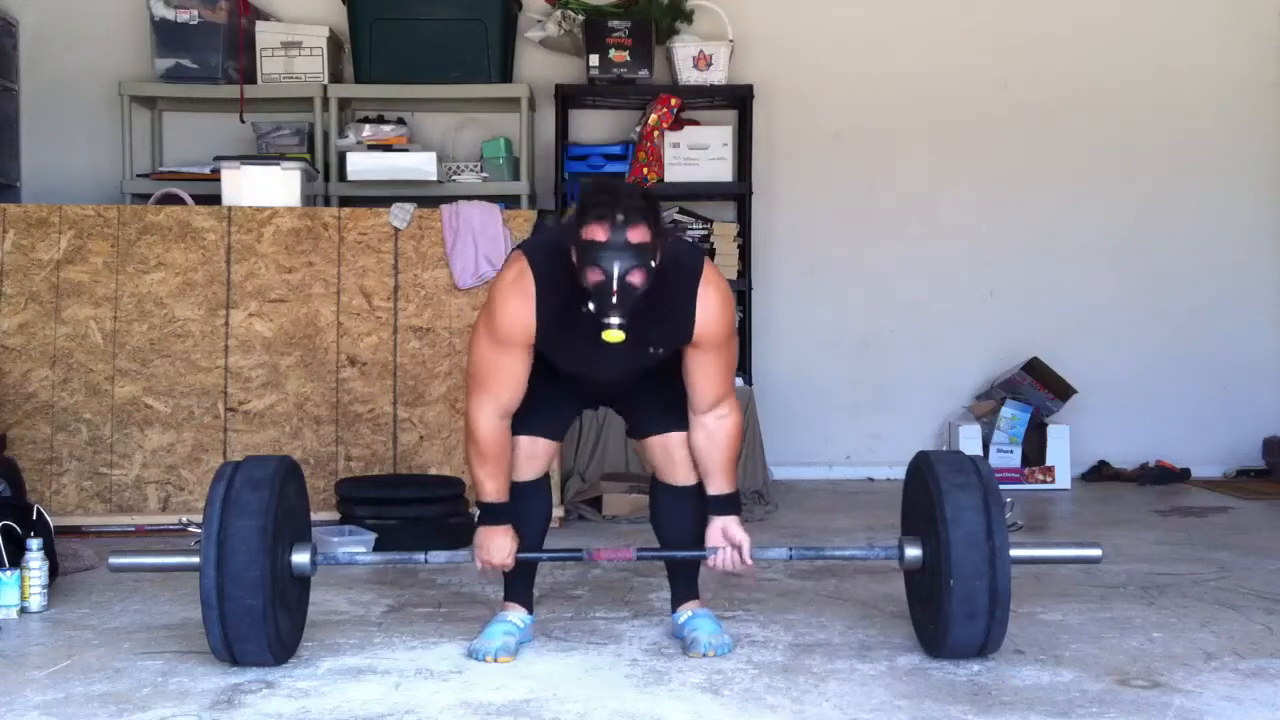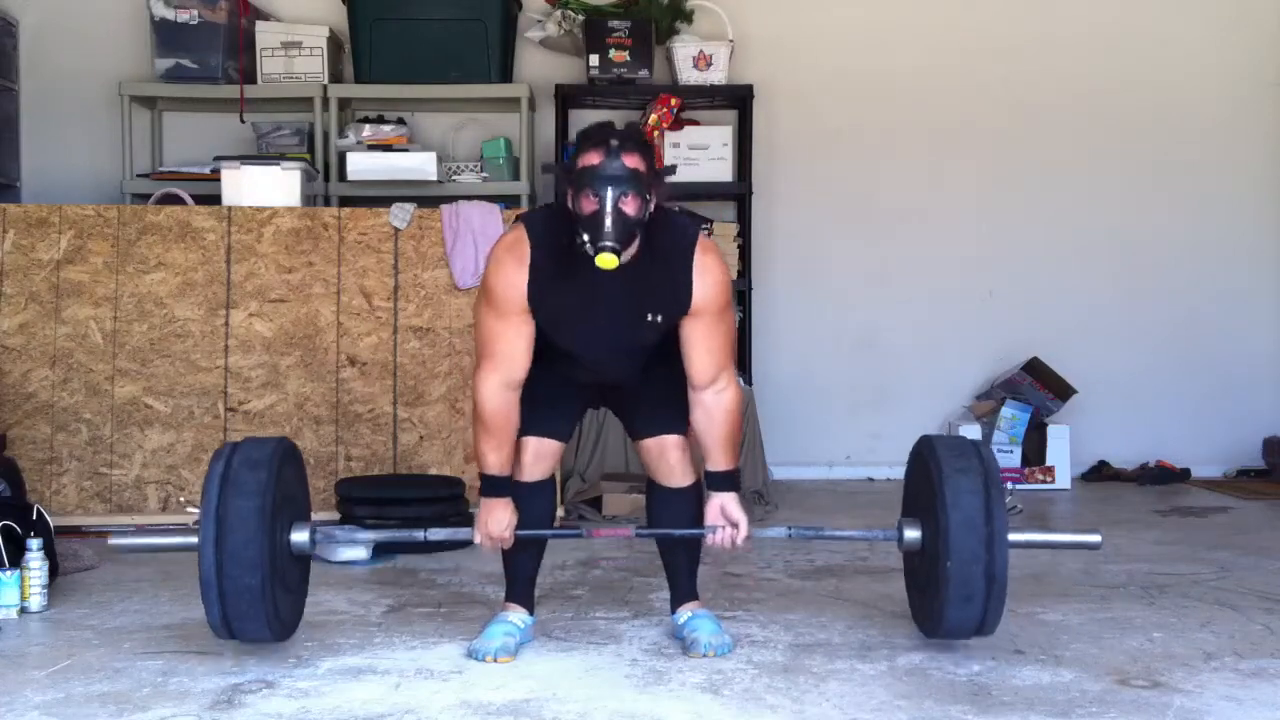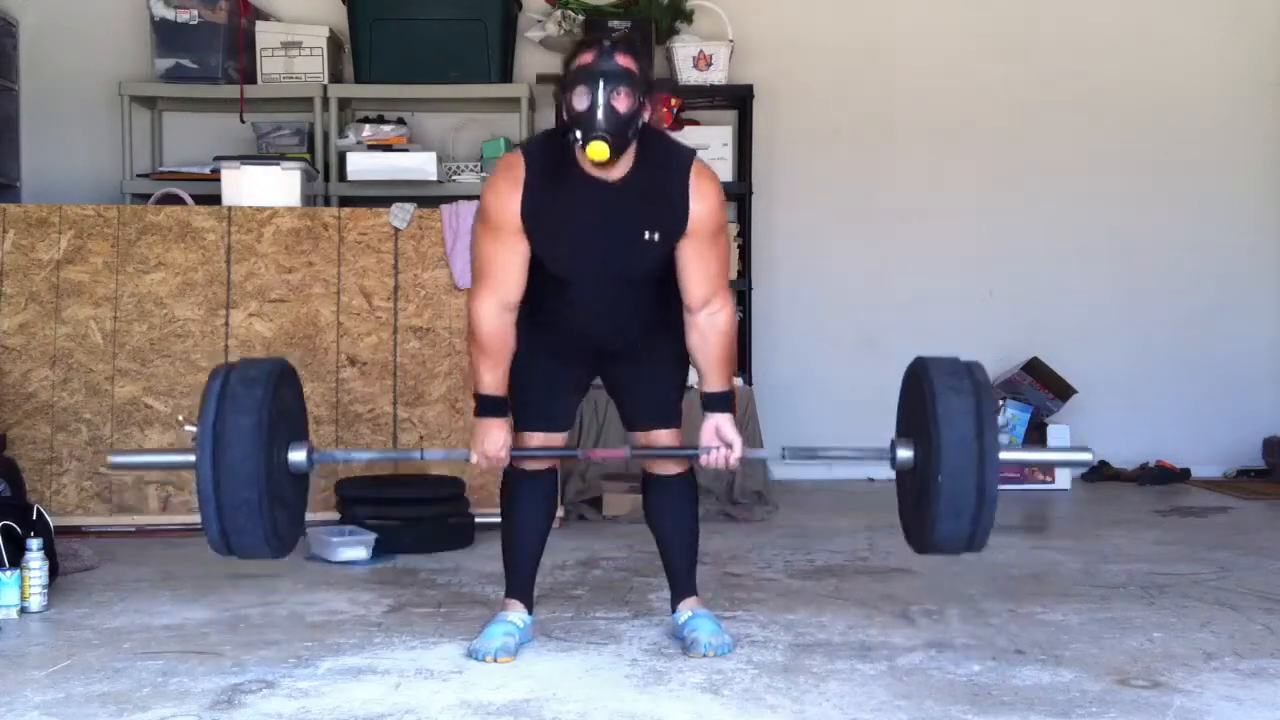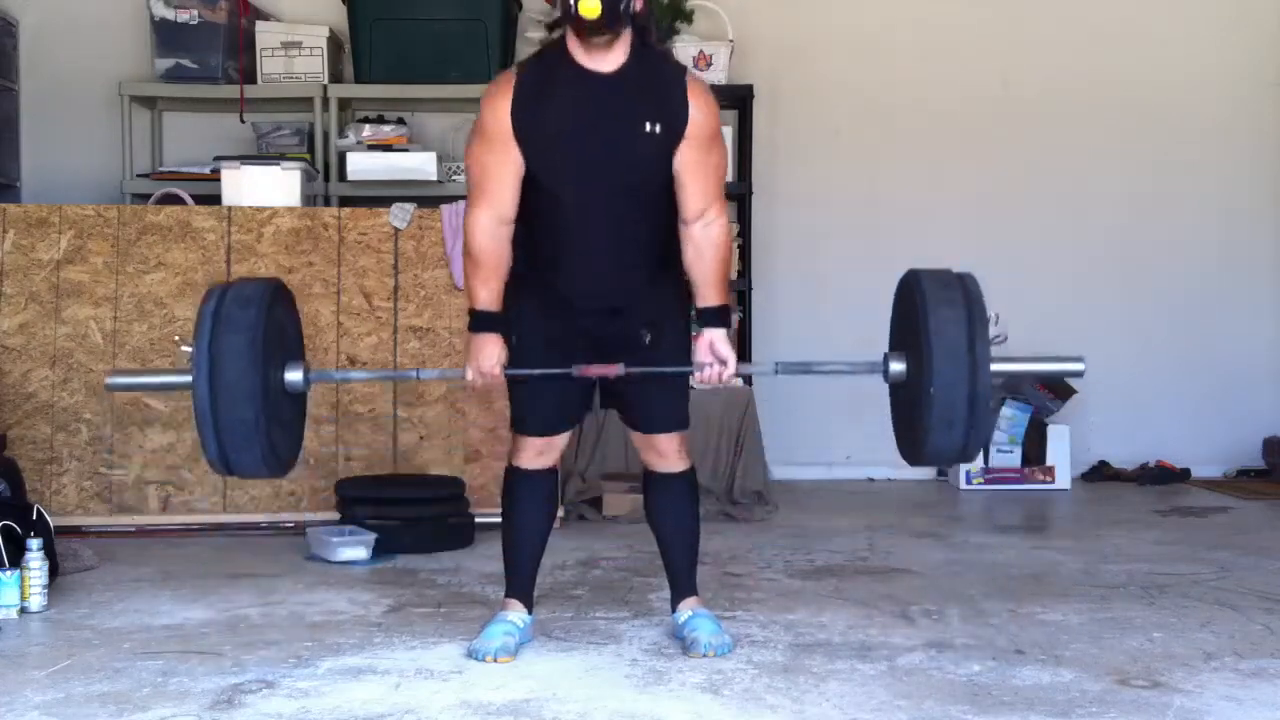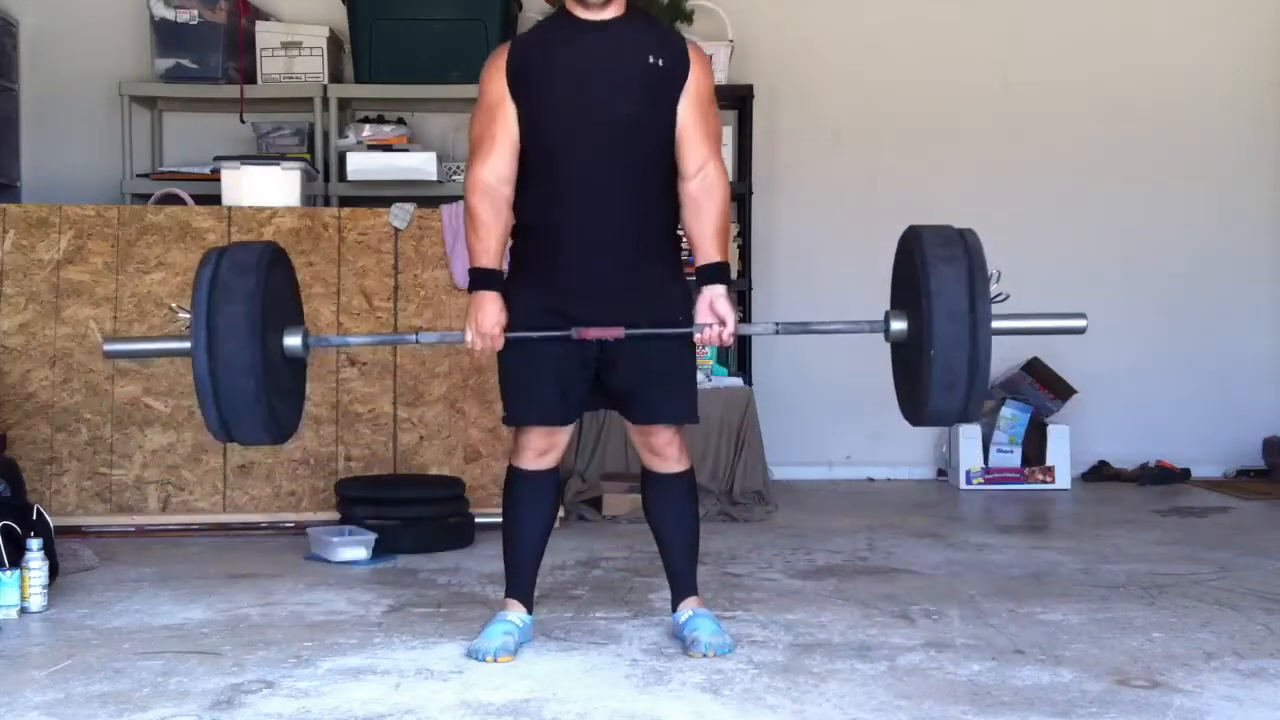
dt=0.2s
person 1, frame 1
left shoulder: (701, 292)
right shoulder: (523, 288)
left elbow: (713, 410)
right elbow: (490, 411)
left wrist: (723, 509)
right wrist: (493, 517)
right hip: (552, 369)
left knee: (678, 460)
right knee: (524, 457)
left ankle: (688, 606)
right ankle: (516, 609)
person 1, frame 2
left shoulder: (695, 258)
right shoulder: (521, 255)
left elbow: (712, 384)
right elbow: (499, 381)
left wrist: (723, 487)
right wrist: (494, 490)
left hip: (650, 366)
right hip: (552, 365)
left knee: (673, 459)
right knee: (529, 460)
left ankle: (688, 606)
right ankle: (516, 610)
person 1, frame 3
left shoulder: (690, 183)
right shoulder: (518, 180)
left elbow: (708, 305)
right elbow: (495, 304)
left wrist: (718, 408)
right wrist: (490, 411)
left hip: (647, 333)
right hip: (549, 330)
left knee: (664, 450)
right knee: (532, 449)
left ankle: (688, 604)
right ankle: (516, 607)
person 1, frame 4
left shoulder: (683, 95)
right shoulder: (515, 94)
left elbow: (703, 217)
right elbow: (490, 216)
left wrist: (714, 323)
right wrist: (485, 327)
left hip: (650, 307)
right hip: (545, 309)
left knee: (665, 446)
right knee: (534, 448)
left ankle: (687, 604)
right ankle: (516, 608)
person 1, frame 5
left shoulder: (677, 54)
right shoulder: (516, 60)
left elbow: (701, 172)
right elbow: (491, 176)
left wrist: (713, 279)
right wrist: (485, 286)
left hip: (651, 295)
right hip: (543, 297)
left knee: (663, 444)
right knee: (536, 446)
left ankle: (688, 603)
right ankle: (516, 607)
